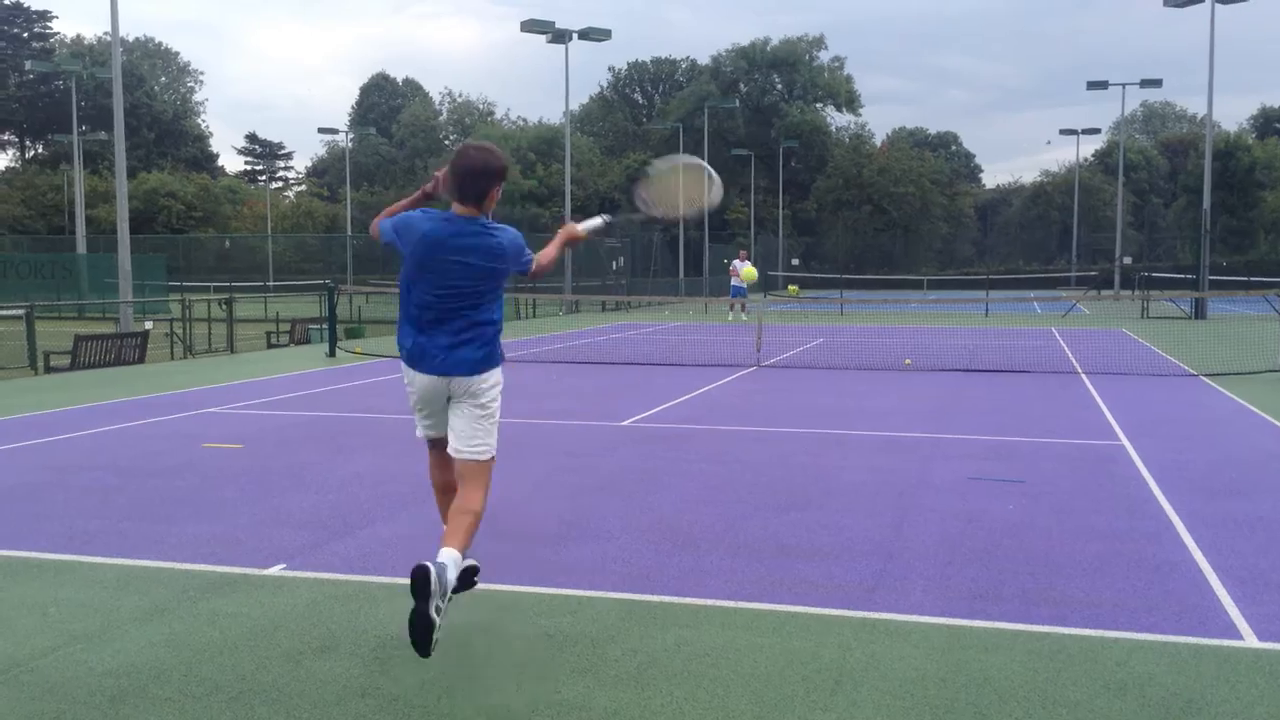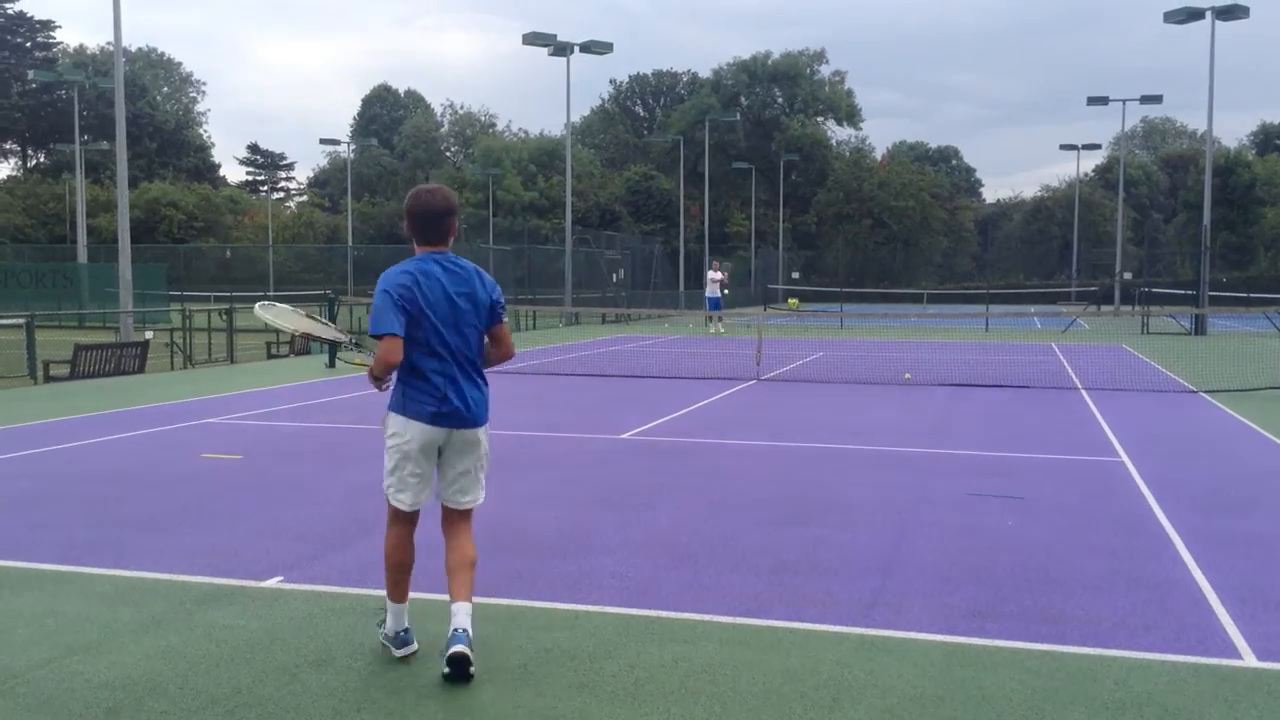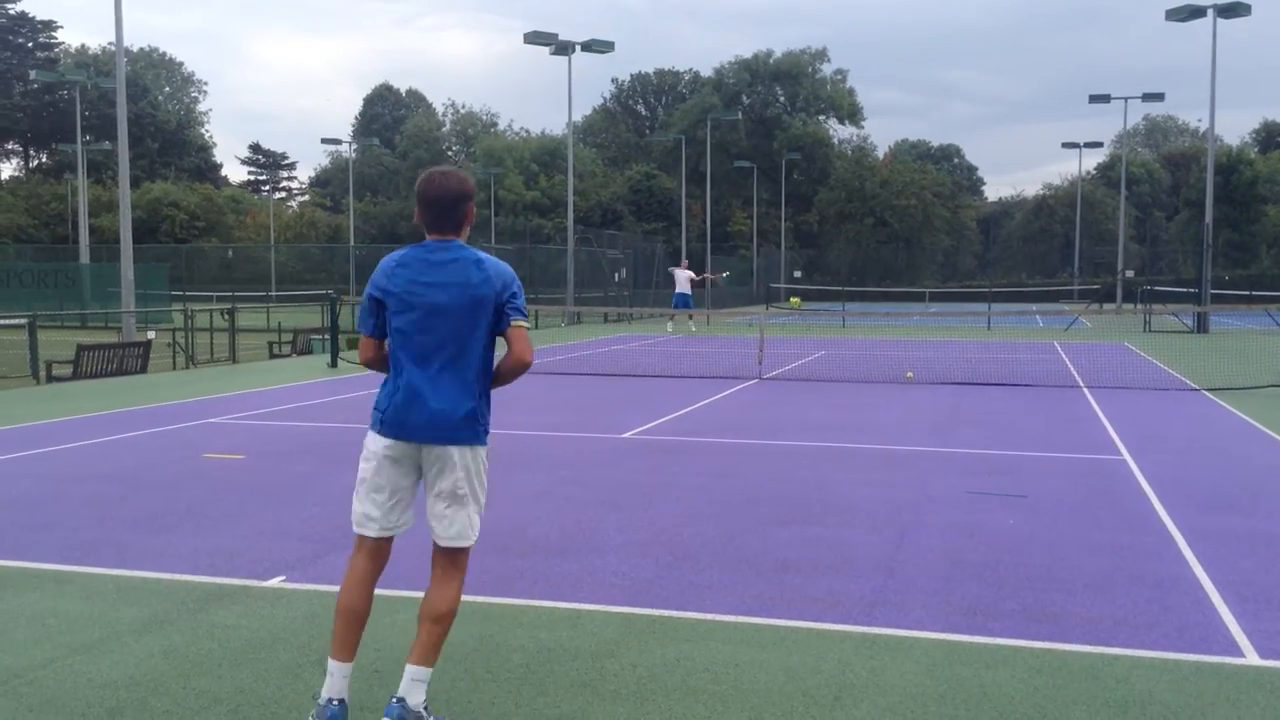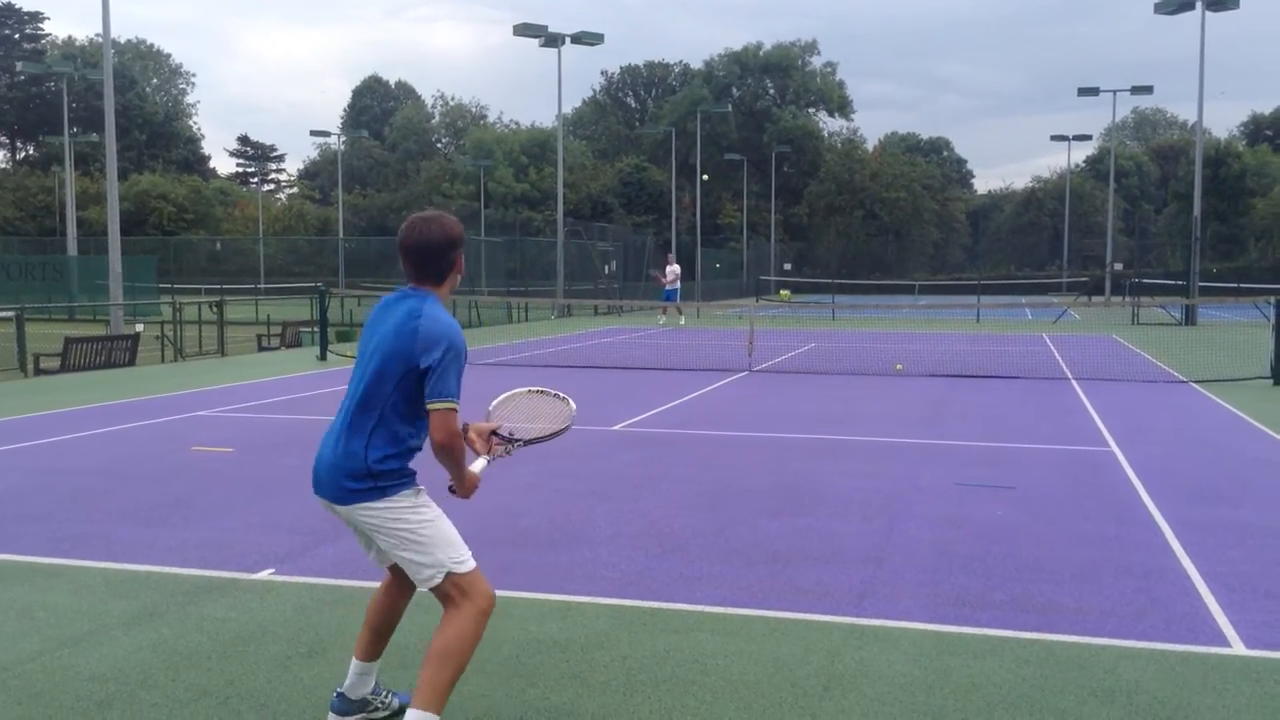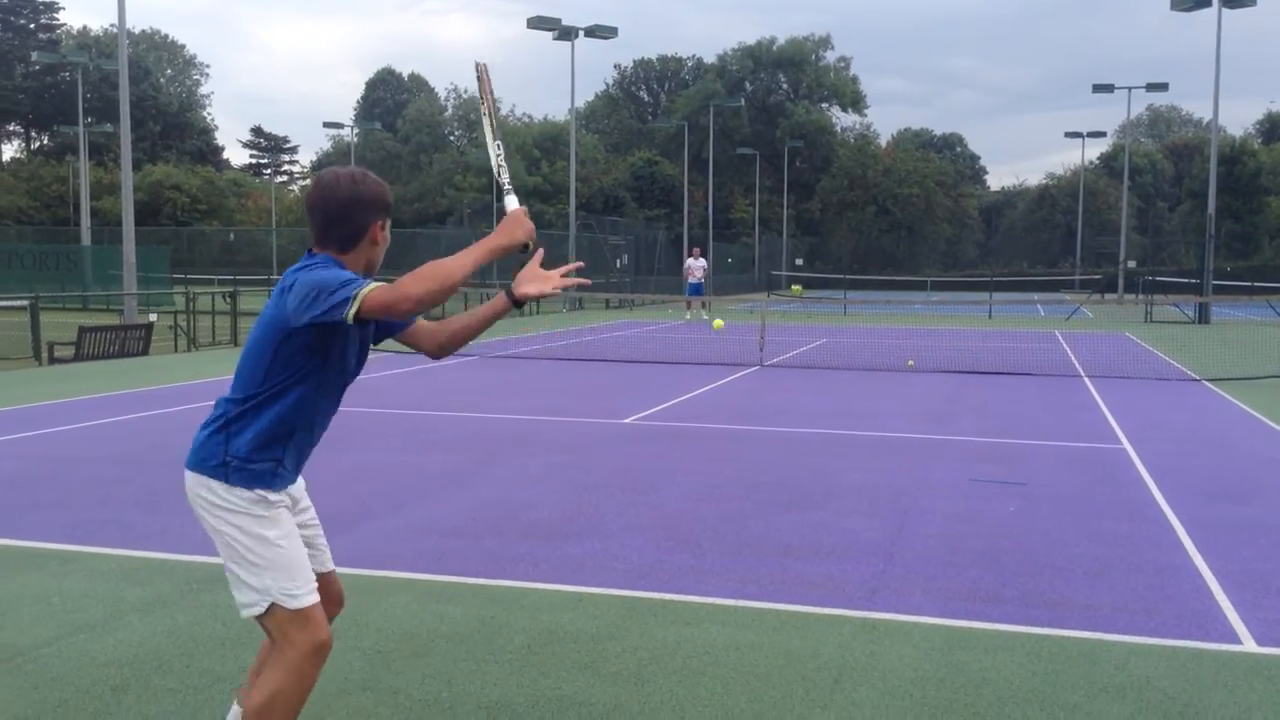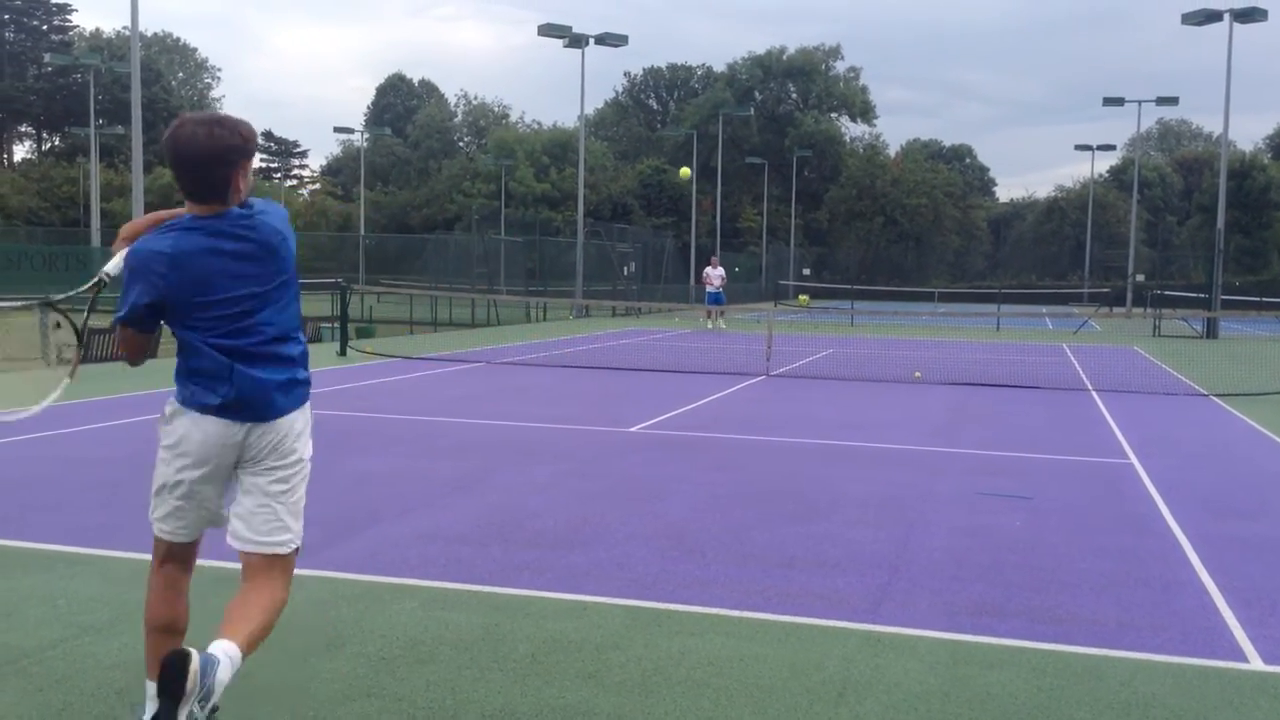
dt=0.7s
person 1, frame 1
left shoulder: (419, 227)
right shoulder: (501, 239)
left elbow: (377, 228)
right elbow: (533, 265)
left wrist: (425, 193)
right wrist: (563, 238)
left hip: (418, 364)
right hip: (476, 372)
left knee: (439, 452)
right knee: (472, 480)
left ankle: (456, 560)
right ankle: (441, 571)
person 1, frame 2
left shoulder: (396, 281)
right shoulder: (481, 280)
left elbow: (390, 357)
right elbow: (503, 350)
left wrist: (377, 375)
left hip: (415, 416)
right hip: (470, 414)
left knee: (401, 520)
right knee: (458, 524)
left ankle: (398, 626)
right ankle: (460, 633)
person 1, frame 3
left shoulder: (390, 270)
right shoulder: (497, 275)
left elbow: (369, 355)
right elbow: (522, 358)
left hip: (394, 426)
right hip: (459, 432)
left knee: (367, 558)
right knee: (450, 564)
person 1, frame 4
left shoulder: (386, 308)
right shoulder: (441, 332)
right elbow: (442, 435)
left wrist: (467, 430)
right wrist: (462, 476)
left hip: (336, 474)
right hip: (378, 483)
left knee: (405, 571)
right knee: (472, 598)
person 1, frame 5
left shoulder: (350, 289)
right shoulder: (314, 285)
left elbow: (435, 339)
right elbow: (407, 298)
left wrist: (513, 297)
right wrist: (495, 242)
left hip: (274, 476)
right hip: (234, 480)
left knee: (320, 602)
right knee: (307, 637)
person 1, frame 6
left shoulder: (150, 257)
right shoulder: (272, 223)
left elbow: (132, 351)
right wrist: (158, 223)
left hip: (202, 420)
right hip: (279, 419)
left knee: (171, 565)
right knee: (268, 577)
right ankle: (214, 664)
